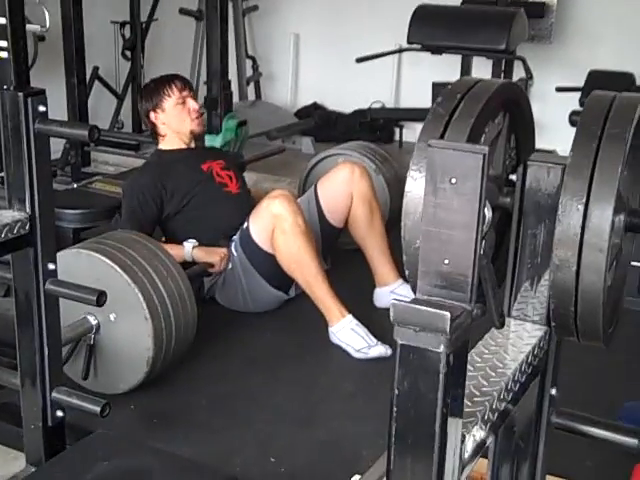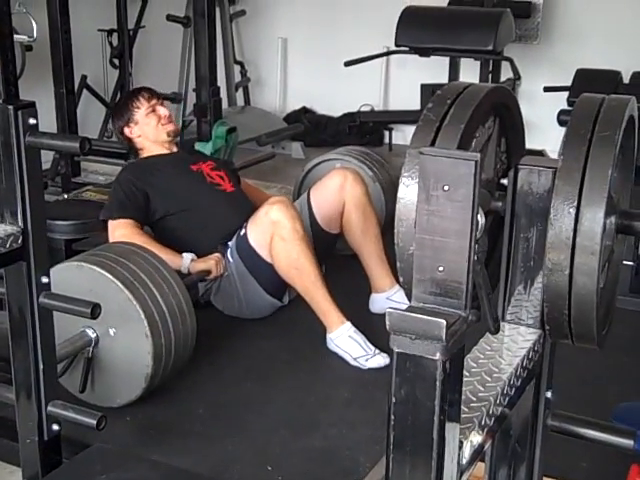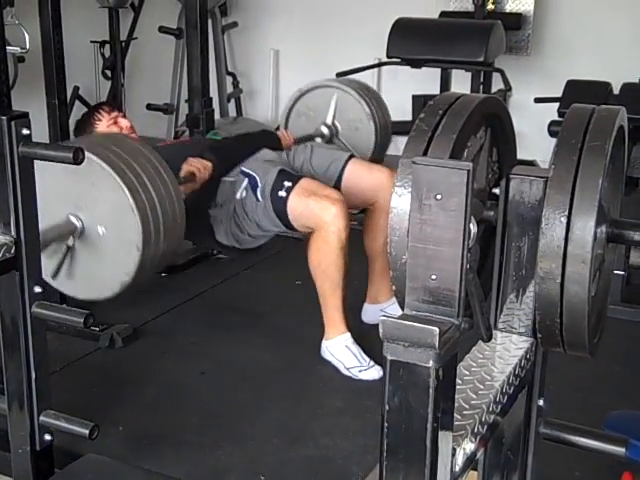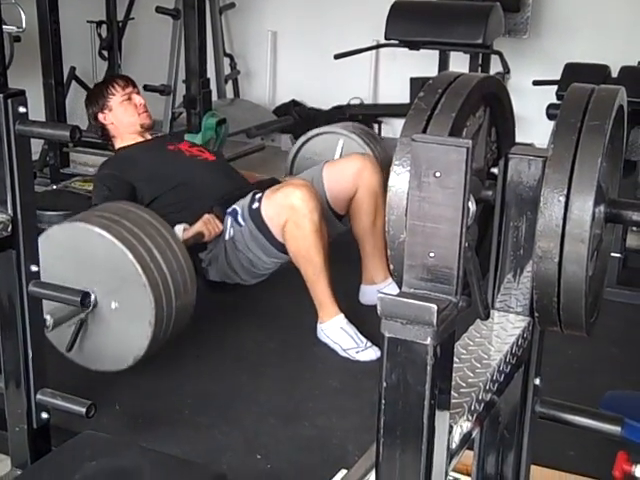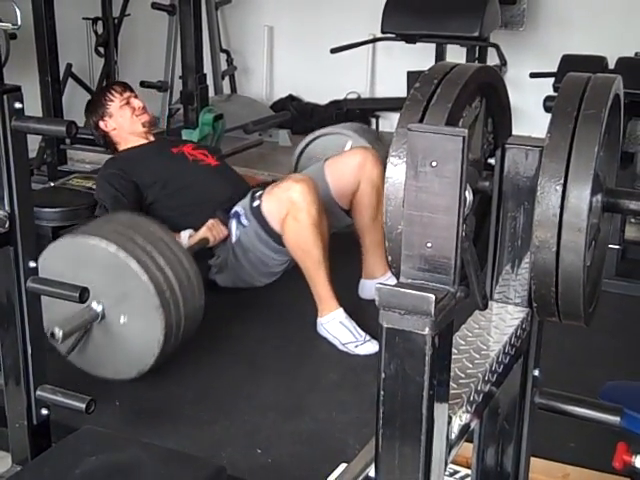
dt=1s
person 1, frame 1
left shoulder: (216, 155)
right shoulder: (150, 178)
left wrist: (298, 214)
right wrist: (192, 251)
left hip: (281, 251)
right hip: (233, 272)
left knee: (350, 175)
right knee: (279, 204)
left ankle: (389, 287)
right ankle: (340, 323)
person 1, frame 2
left shoulder: (200, 158)
right shoulder: (135, 178)
left elbow: (243, 190)
right elbow: (121, 236)
left wrist: (296, 217)
right wrist: (188, 263)
left hip: (278, 253)
right hip: (229, 274)
left knee: (344, 181)
right knee: (277, 213)
left ankle: (386, 293)
right ankle: (339, 330)
person 1, frame 3
left shoulder: (161, 154)
left wrist: (276, 139)
right wrist: (183, 180)
right hip: (237, 184)
left knee: (385, 183)
right knee: (332, 211)
left ankle: (380, 302)
right ankle: (336, 339)
person 1, frame 4
left shoulder: (174, 142)
right shoulder: (114, 172)
left wrist: (273, 184)
right wrist: (182, 231)
left hip: (255, 208)
right hip: (225, 238)
left knee: (360, 167)
right knee: (297, 197)
left ankle: (377, 284)
right ankle: (331, 322)
person 1, frame 5
left shoulder: (179, 144)
right shoulder: (118, 173)
left wrist: (282, 183)
right wrist: (187, 239)
right hip: (232, 241)
left knee: (362, 161)
right knee: (297, 193)
left ankle: (376, 278)
right ankle: (330, 315)
